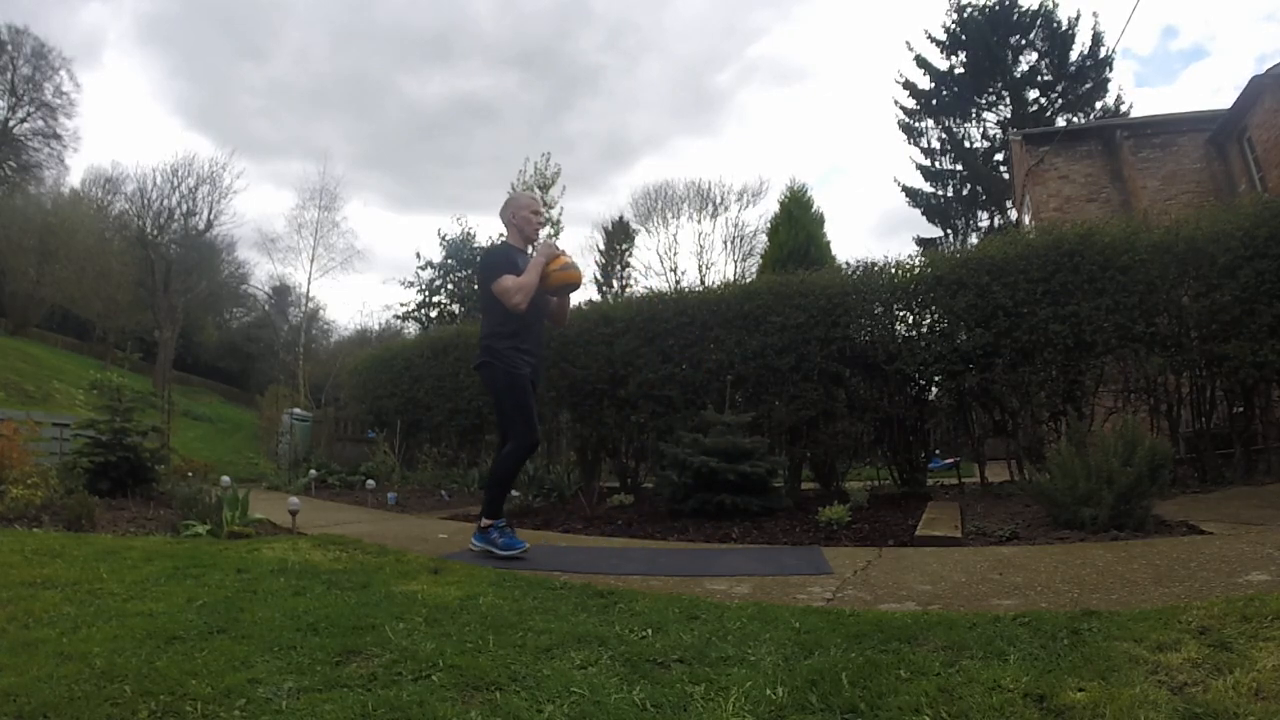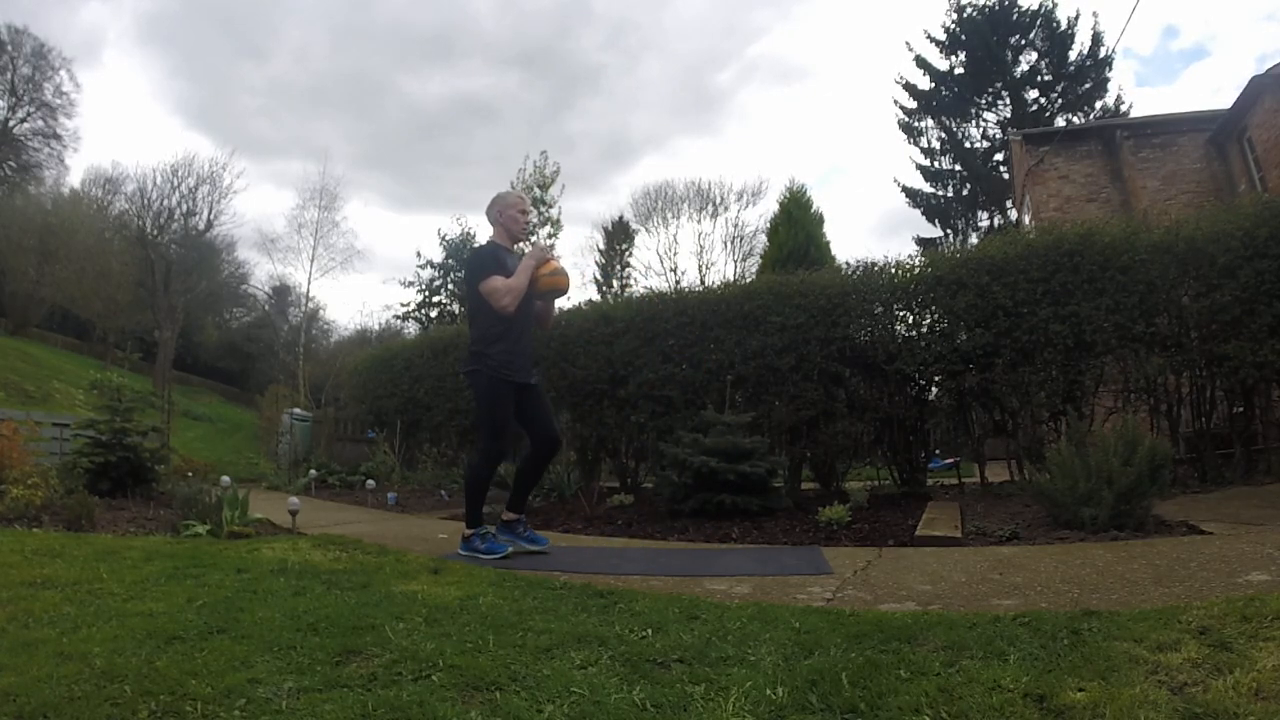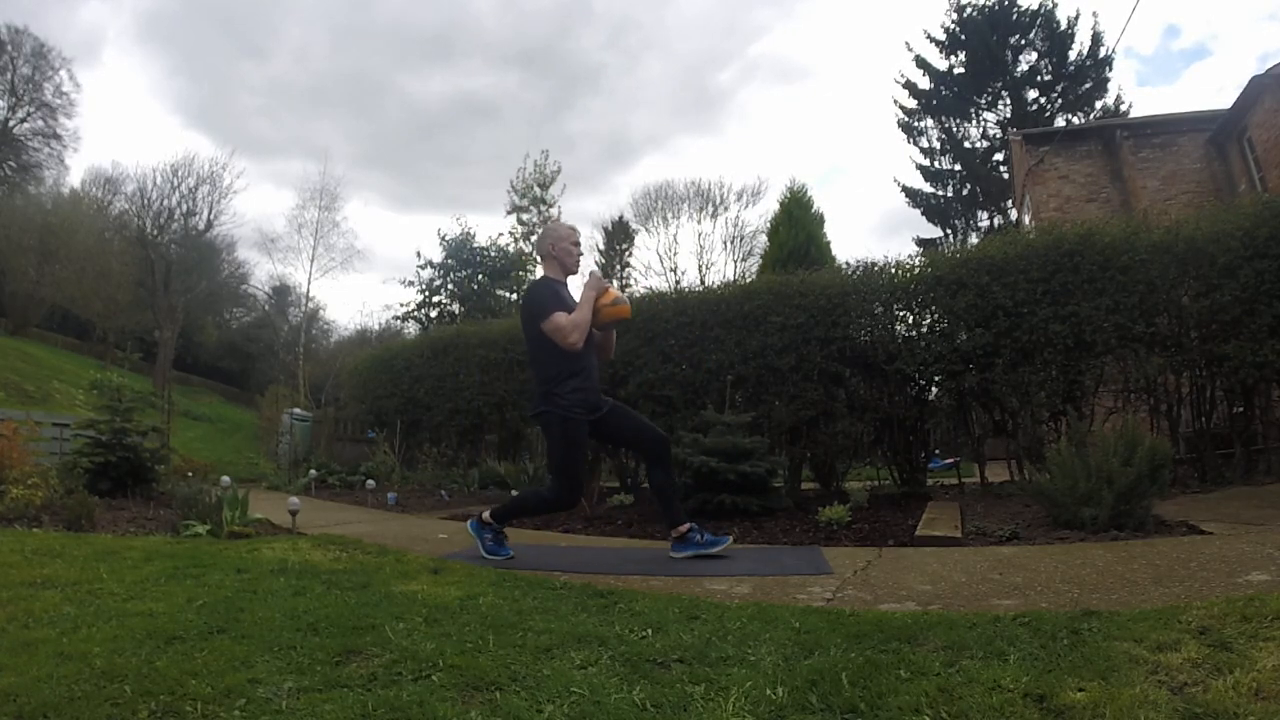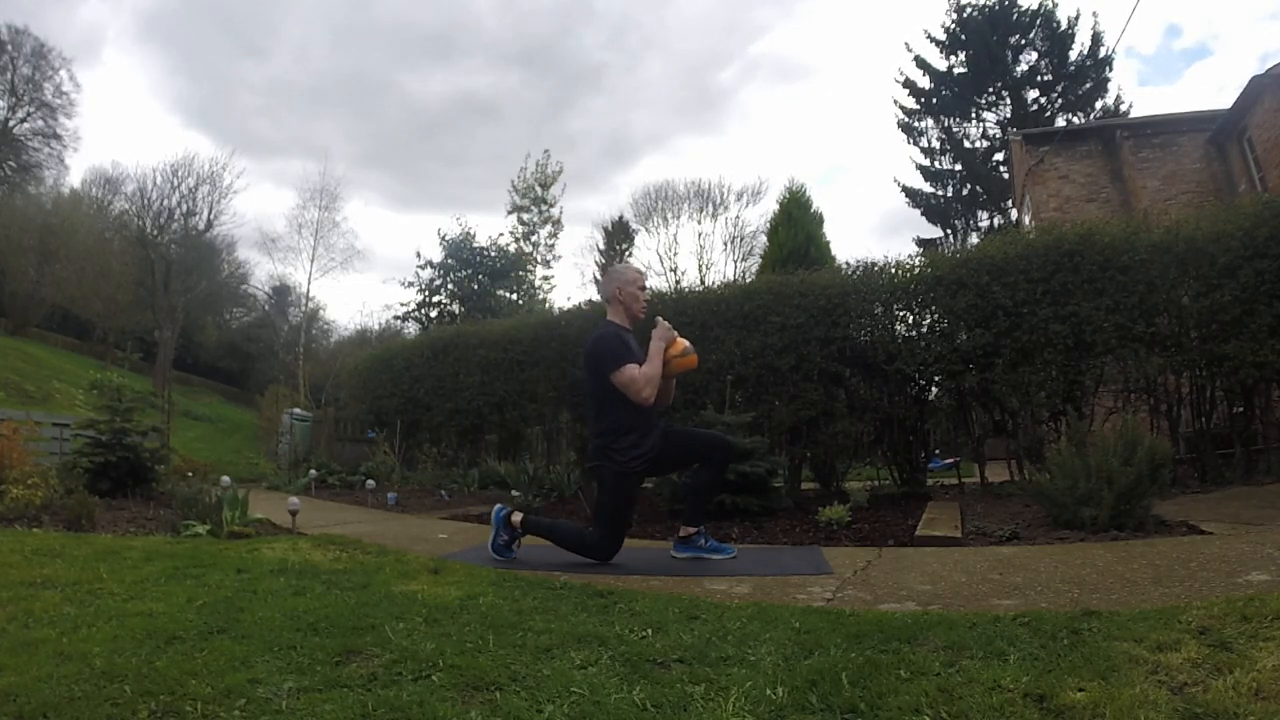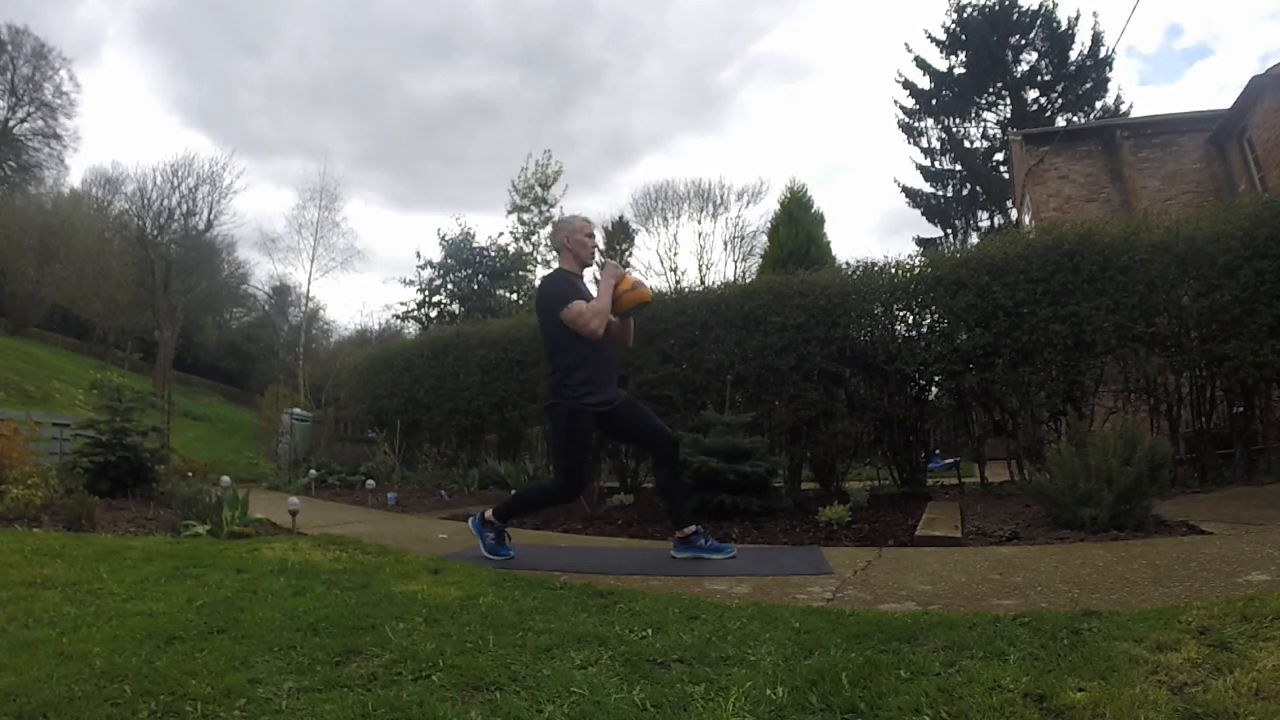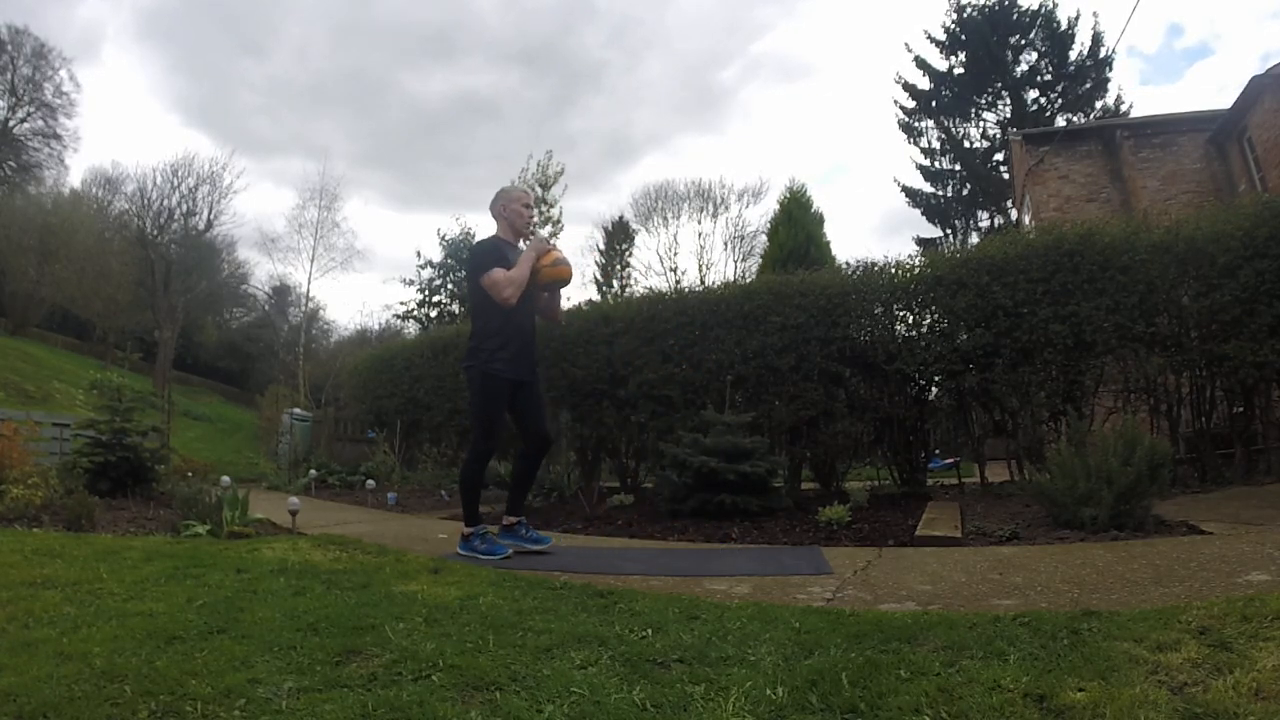
dt=0.5s
person 1, frame 1
left shoulder: (532, 263)
right shoulder: (497, 257)
left elbow: (559, 317)
right elbow: (516, 299)
right wrist: (540, 259)
left hip: (524, 366)
right hip: (503, 363)
left knee: (515, 444)
right knee: (525, 440)
left ankle: (493, 524)
right ankle: (488, 525)
person 1, frame 2
left shoulder: (519, 263)
right shoulder: (484, 257)
left elbow: (543, 321)
right elbow: (505, 301)
right wrist: (531, 261)
left hip: (521, 371)
right hip: (492, 370)
left knee: (548, 441)
right knee: (492, 450)
left ankle: (511, 519)
right ankle: (472, 534)
person 1, frame 3
left shoulder: (564, 296)
right shoulder: (539, 294)
left elbow: (606, 351)
right elbow: (573, 340)
right wrist: (591, 293)
left hip: (593, 403)
right hip: (563, 408)
left knee: (657, 445)
right knee: (567, 493)
left ankle: (683, 534)
right ankle: (489, 522)
person 1, frame 4
left shoulder: (628, 340)
right shoulder: (606, 340)
left elbow: (661, 400)
right elbow: (644, 394)
right wrist: (658, 344)
left hip: (646, 444)
right hip: (619, 456)
left knee: (718, 448)
right knee: (604, 547)
left ankle: (689, 535)
right ankle: (513, 521)
person 1, frame 5
left shoulder: (582, 289)
right shoulder: (554, 285)
left elbow: (623, 342)
right elbow: (592, 326)
right wrist: (609, 283)
left hip: (607, 394)
right hip: (573, 400)
left knee: (665, 443)
right knee: (568, 487)
left ankle: (687, 535)
right ankle: (488, 521)
person 1, frame 6
left shoulder: (523, 258)
right shoulder: (484, 251)
left elbow: (552, 314)
right elbow: (506, 293)
right wrist: (531, 254)
left hip: (522, 368)
right hip: (490, 366)
left knee: (539, 440)
right knee: (484, 447)
left ankle: (510, 524)
right ankle: (471, 533)
